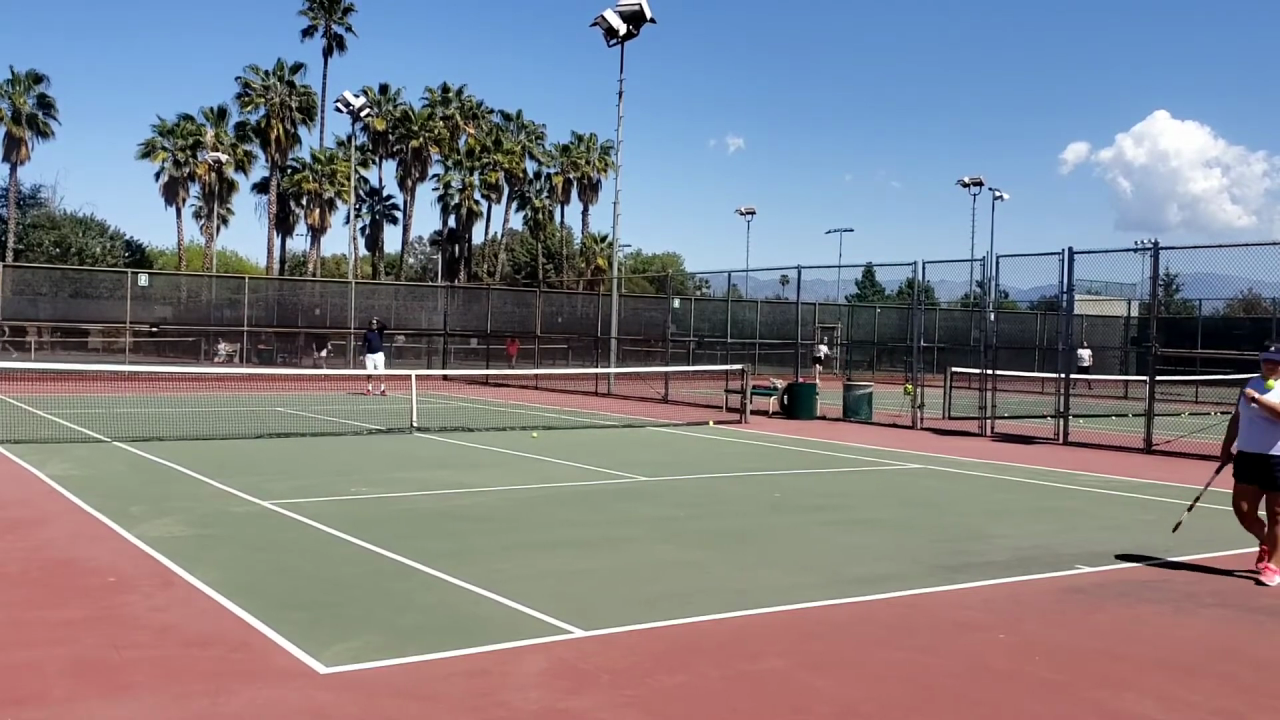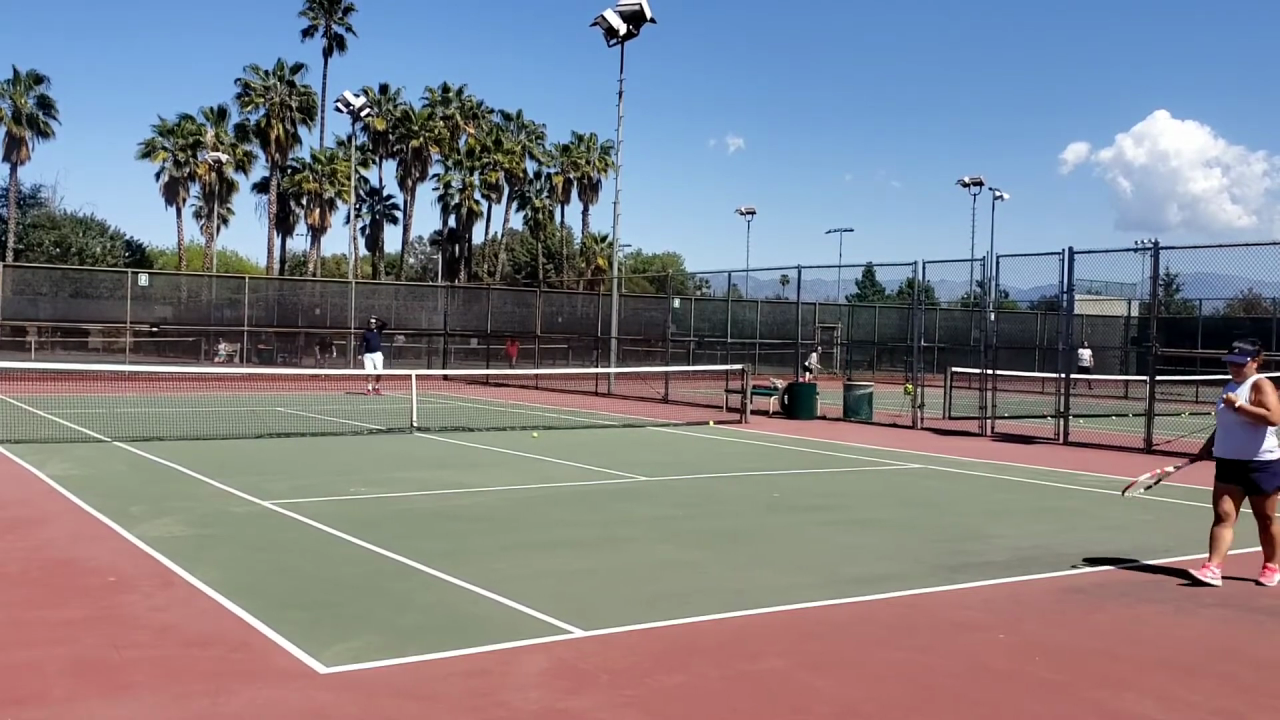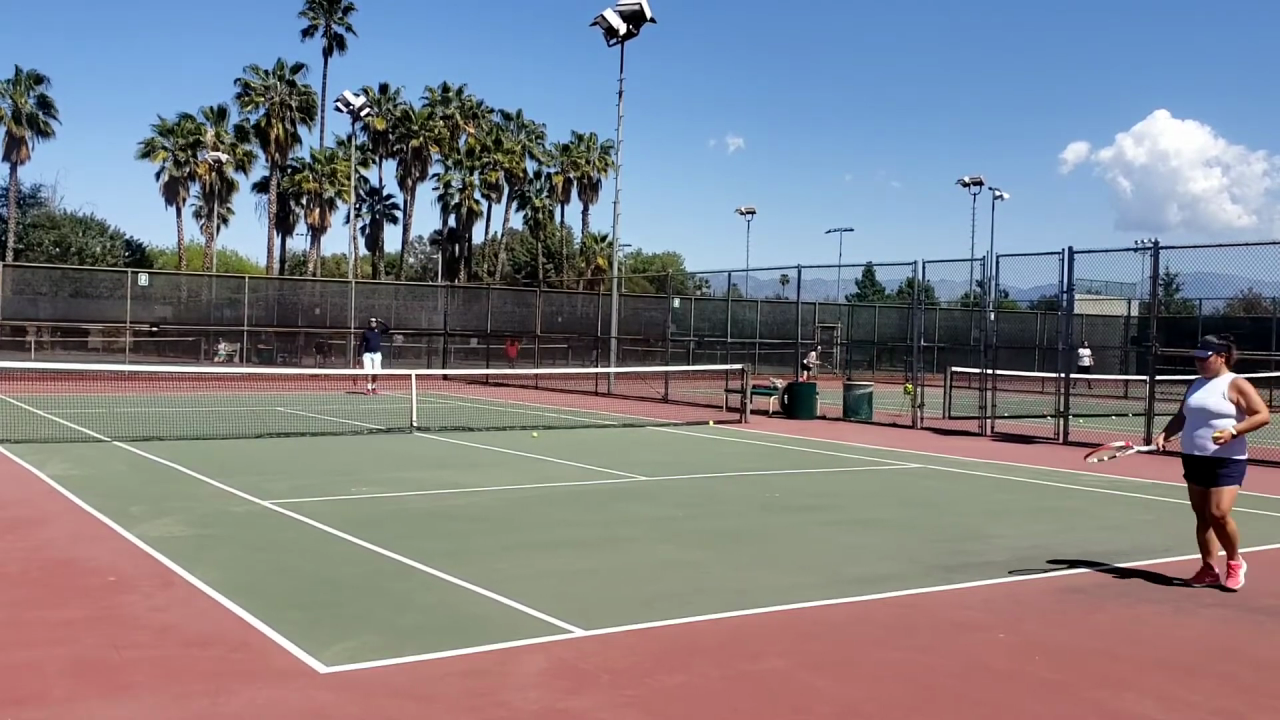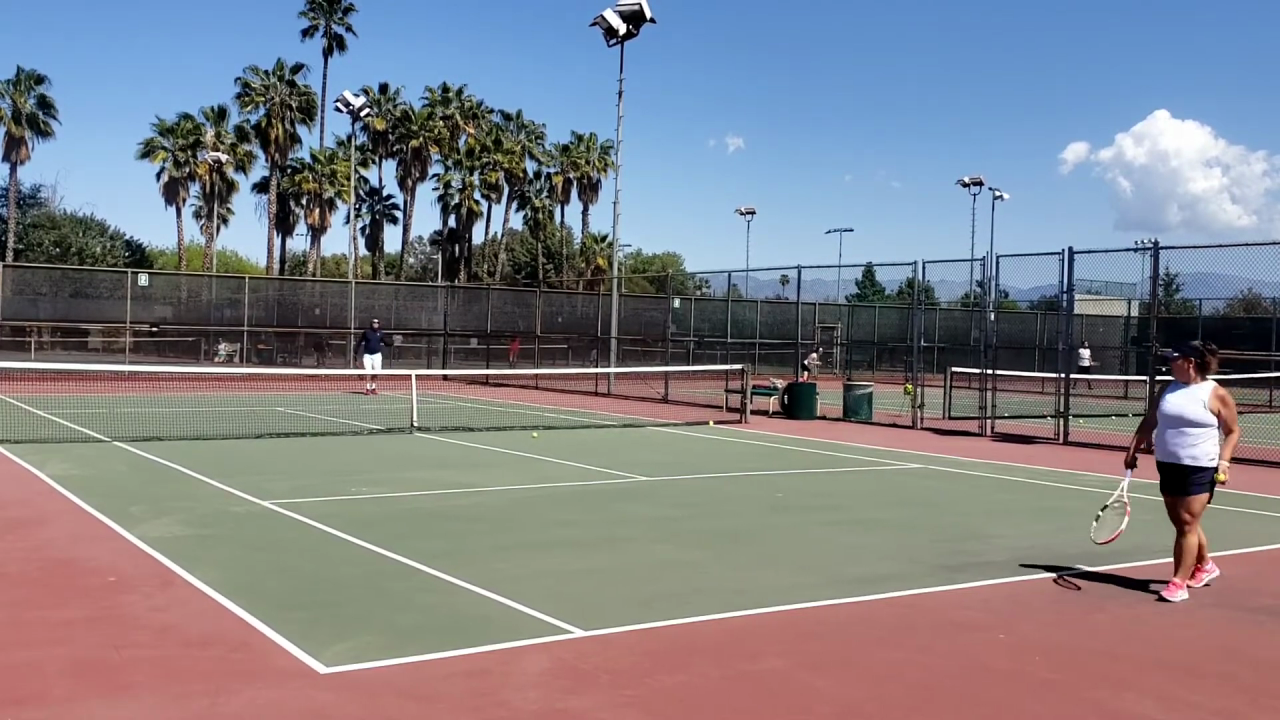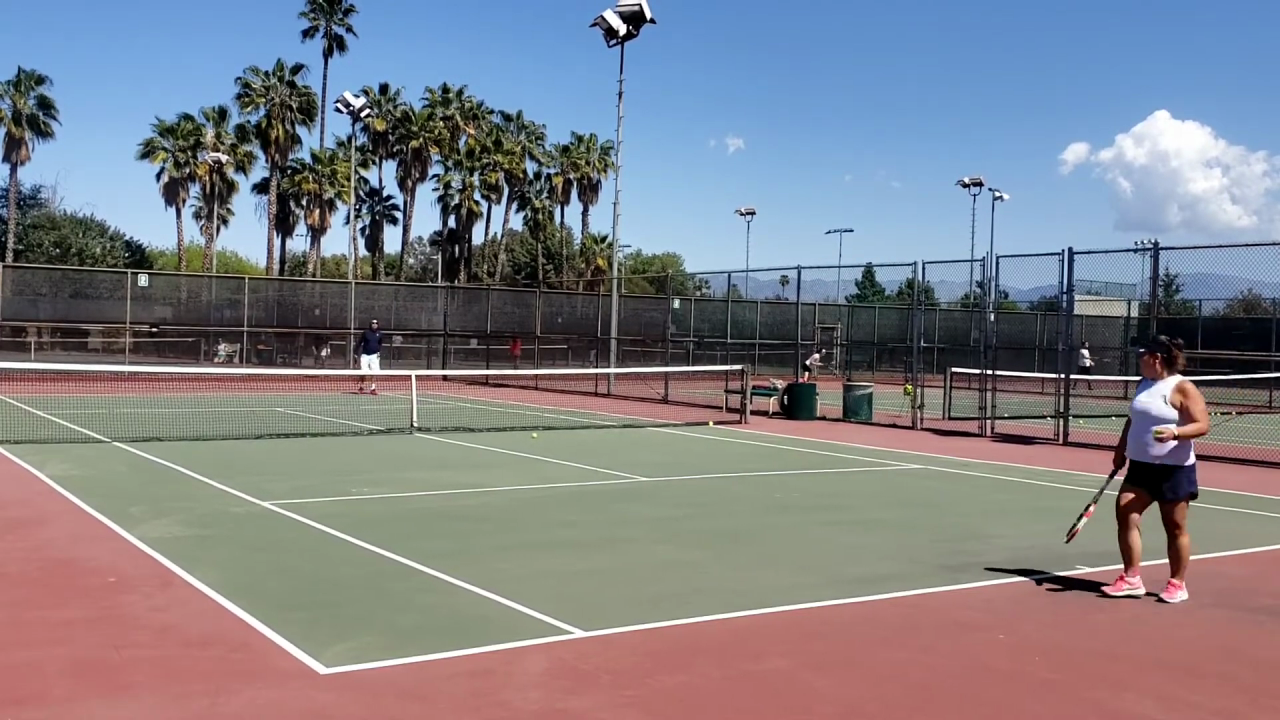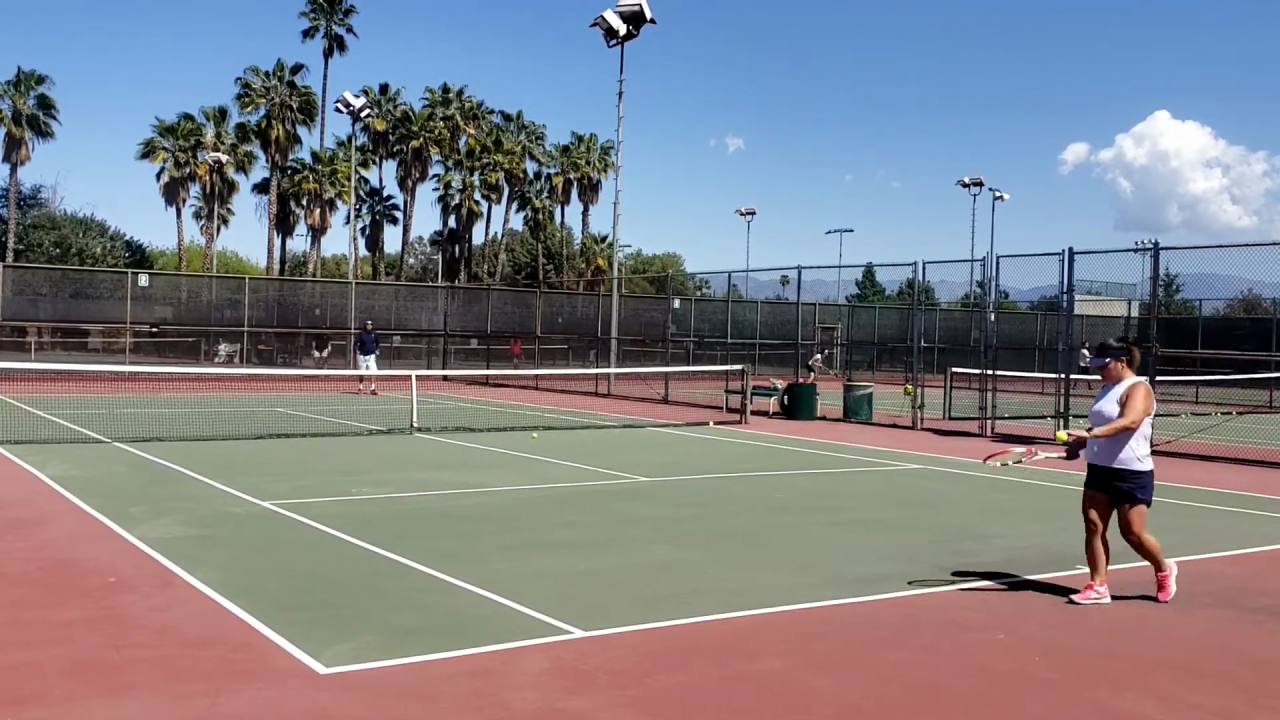
dt=0.3s
person 1, frame 1
right shoulder: (1252, 383)
right elbow: (1237, 419)
left wrist: (1256, 399)
right wrist: (1226, 446)
right hip: (1247, 458)
right knee: (1243, 510)
person 1, frame 2
right shoulder: (1231, 387)
left wrist: (1240, 406)
right wrist: (1208, 445)
right hip: (1227, 464)
right knee: (1223, 516)
right ankle: (1213, 568)
person 1, frame 3
left shoulder: (1236, 384)
right shoulder: (1196, 384)
left elbow: (1263, 415)
right elbow: (1182, 416)
left wrist: (1232, 431)
right wrist: (1164, 435)
left hip: (1227, 462)
right hip: (1194, 460)
left knee: (1220, 515)
right knee: (1203, 516)
left ankle: (1235, 562)
right ankle: (1209, 569)
person 1, frame 4
left shoulder: (1216, 394)
right shoulder: (1169, 388)
left elbow: (1233, 432)
right elbow: (1149, 422)
left wrist: (1224, 459)
right wrist: (1133, 449)
left hip: (1199, 470)
right hip: (1168, 467)
left knee: (1187, 523)
right knee: (1183, 524)
left ankle: (1178, 583)
right ankle: (1205, 567)
person 1, frame 5
left shoulder: (1183, 387)
right shoulder: (1144, 384)
left elbow: (1202, 426)
left wrist: (1175, 432)
right wrist: (1121, 449)
left hip: (1173, 470)
right hip: (1140, 467)
left knee: (1174, 526)
right knee: (1125, 516)
left ankle: (1177, 583)
right ankle: (1131, 578)
person 1, frame 6
left shoulder: (1138, 389)
right shoulder: (1107, 388)
left elbow: (1128, 423)
left wrist: (1090, 434)
right wrist: (1082, 442)
left hip: (1132, 474)
right hip: (1099, 471)
left knee: (1133, 532)
right knee: (1093, 526)
left ankle: (1164, 571)
right ankle: (1098, 587)
